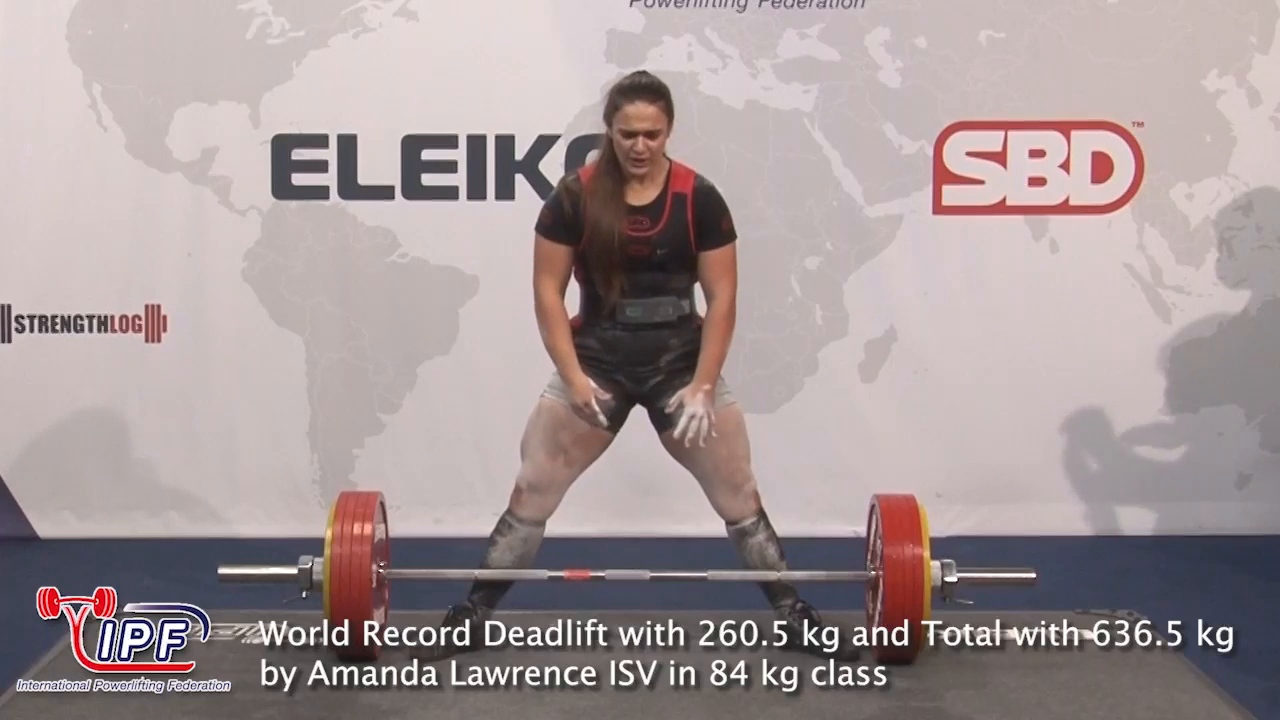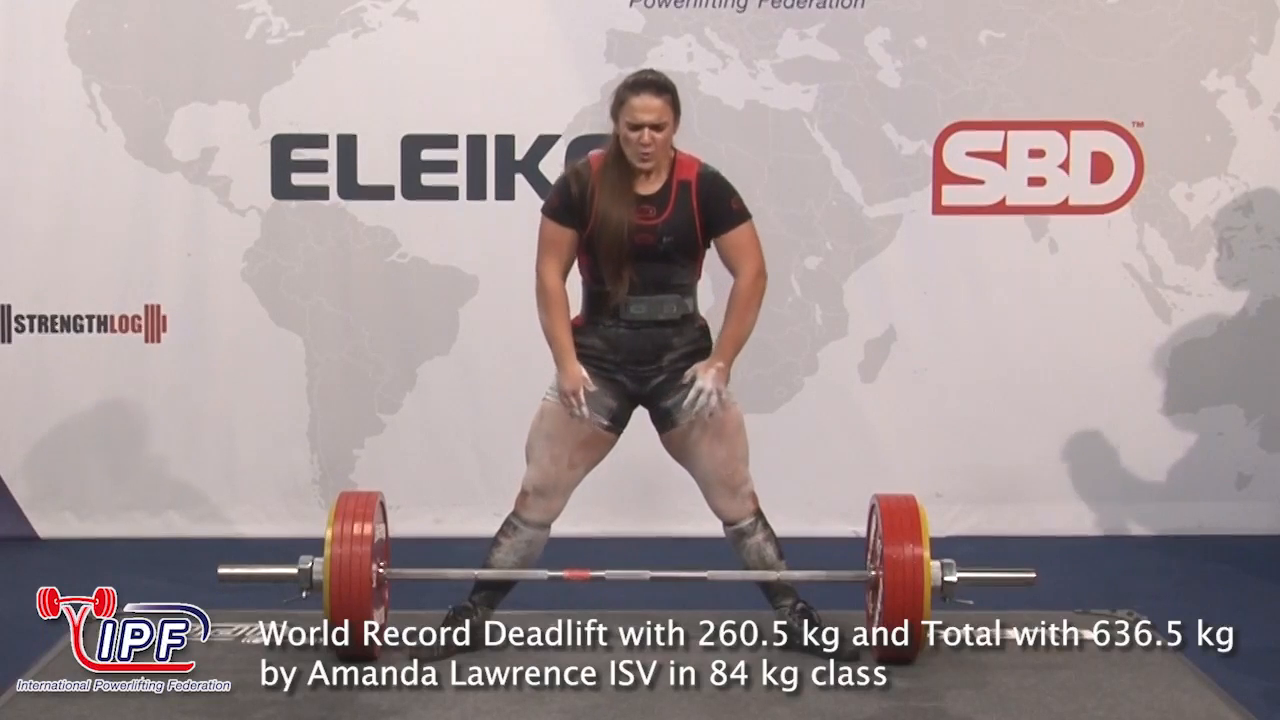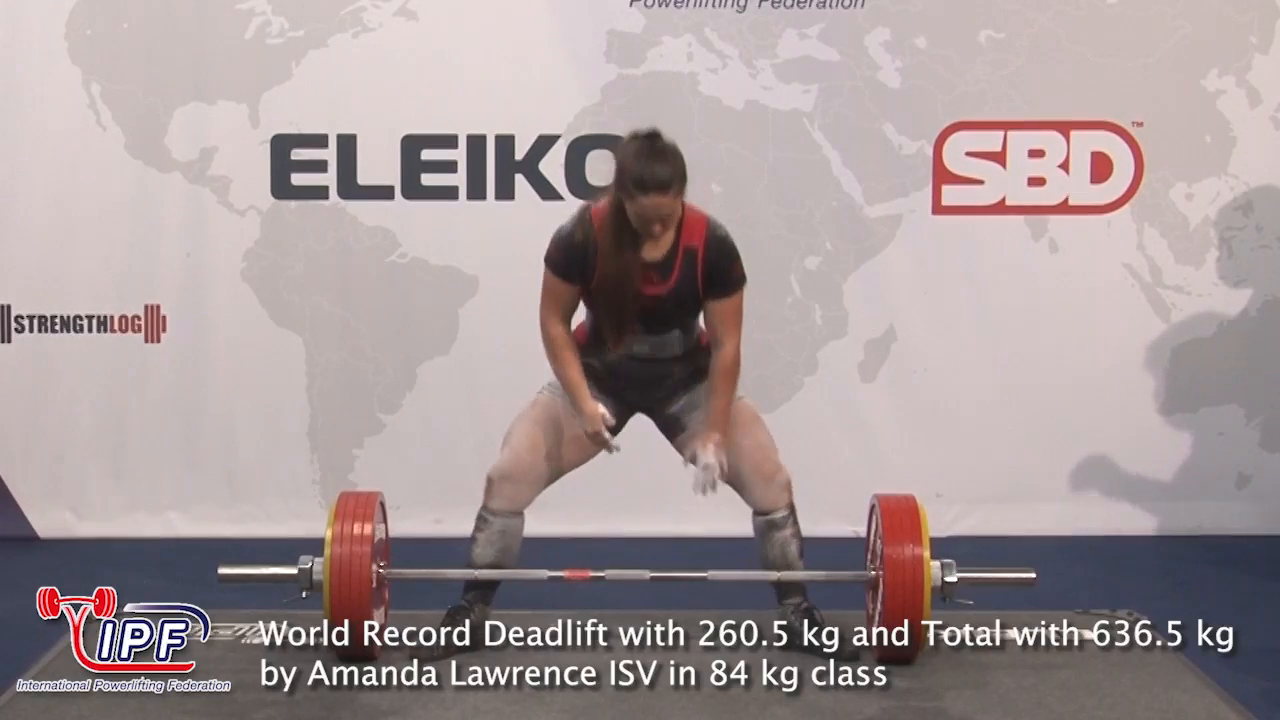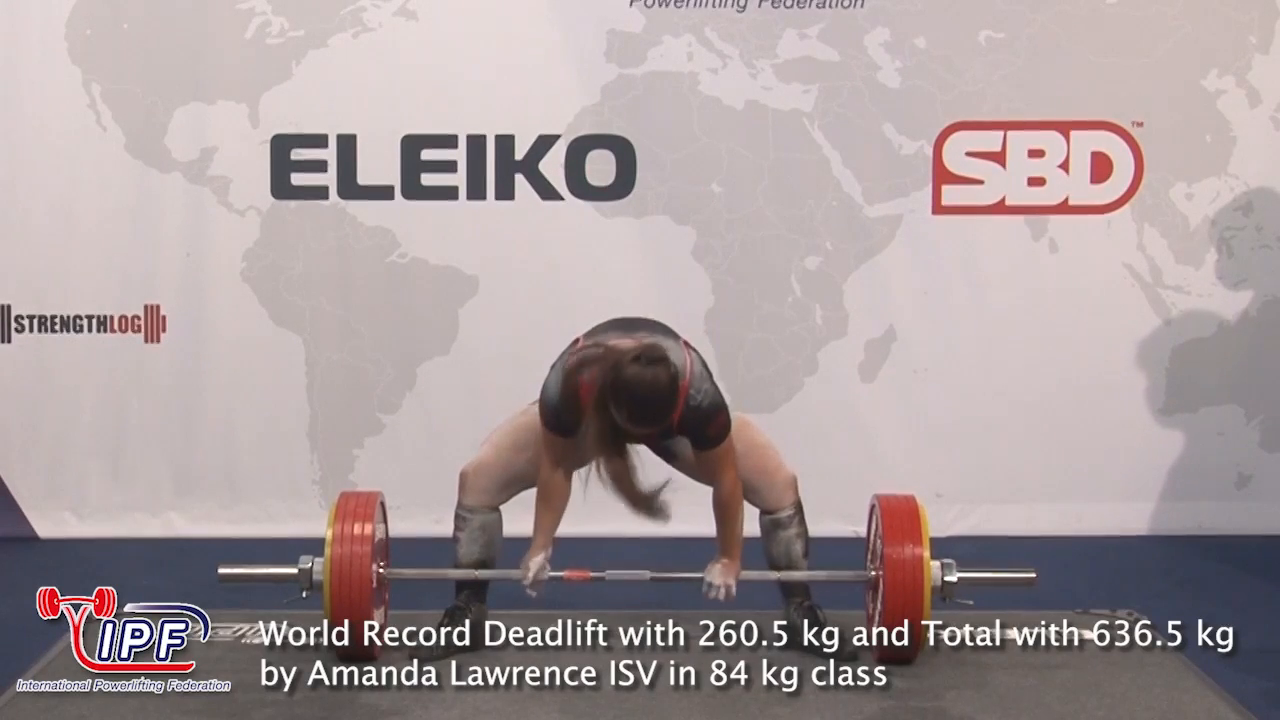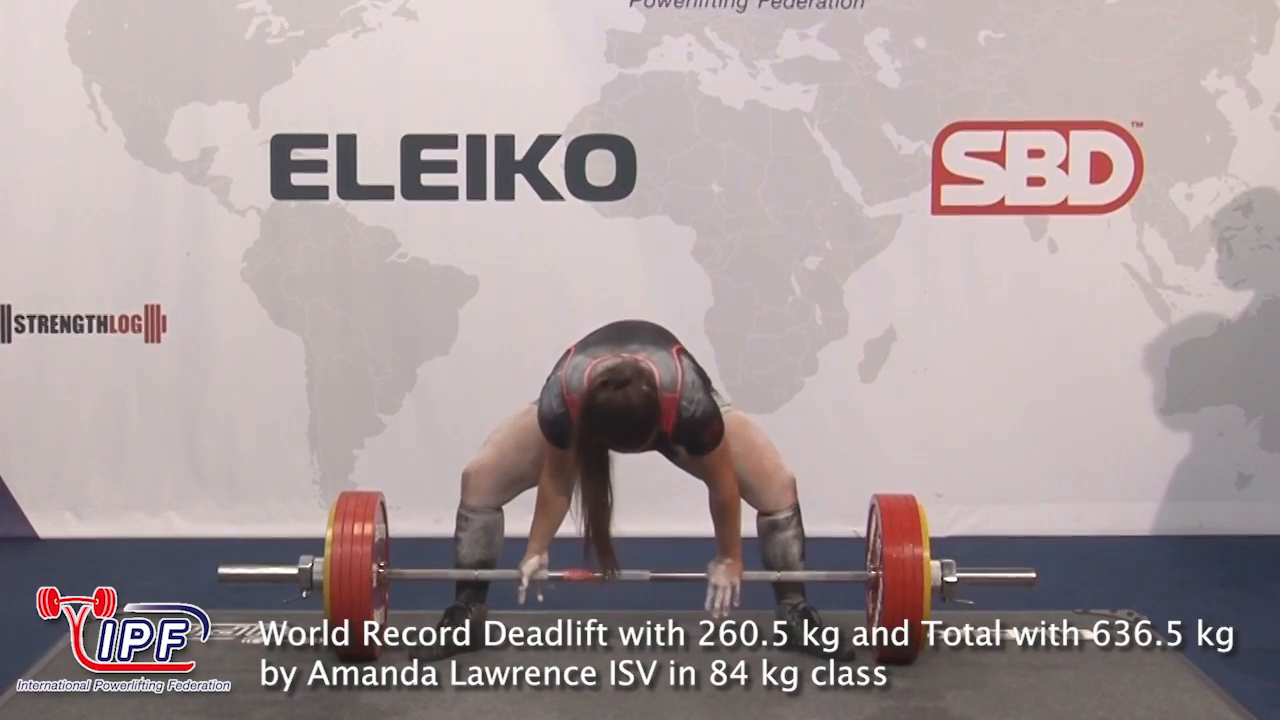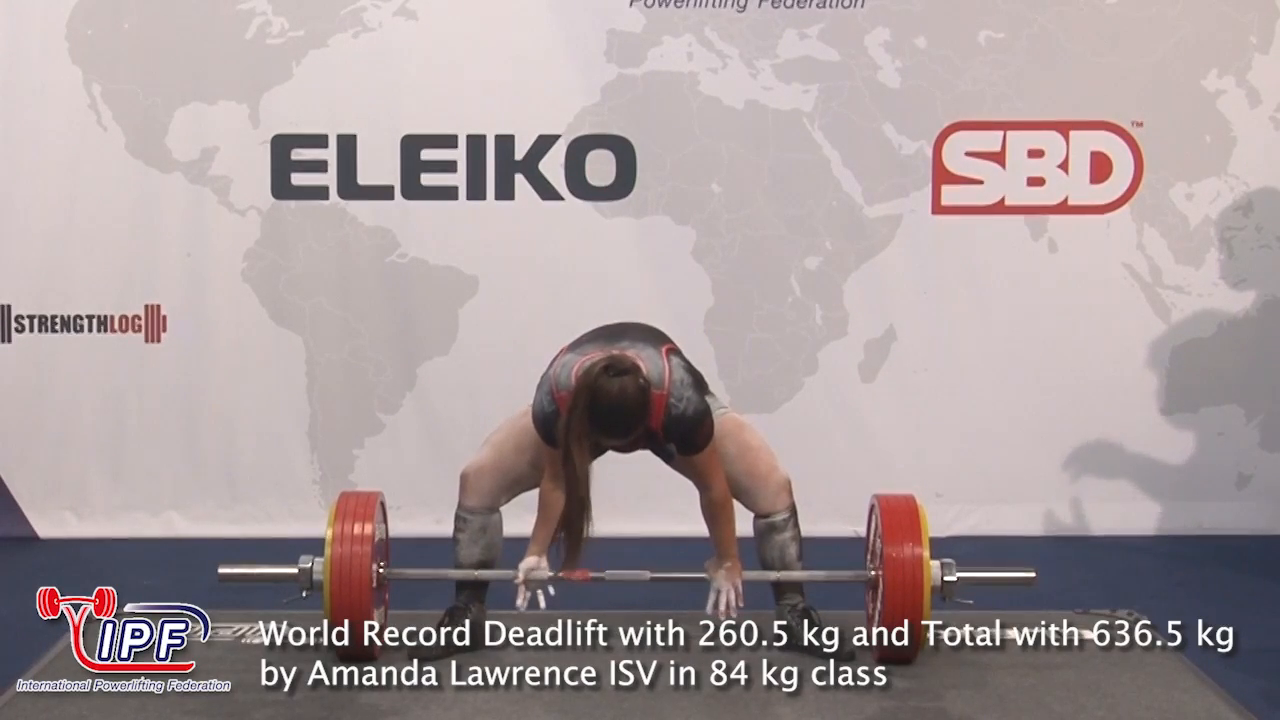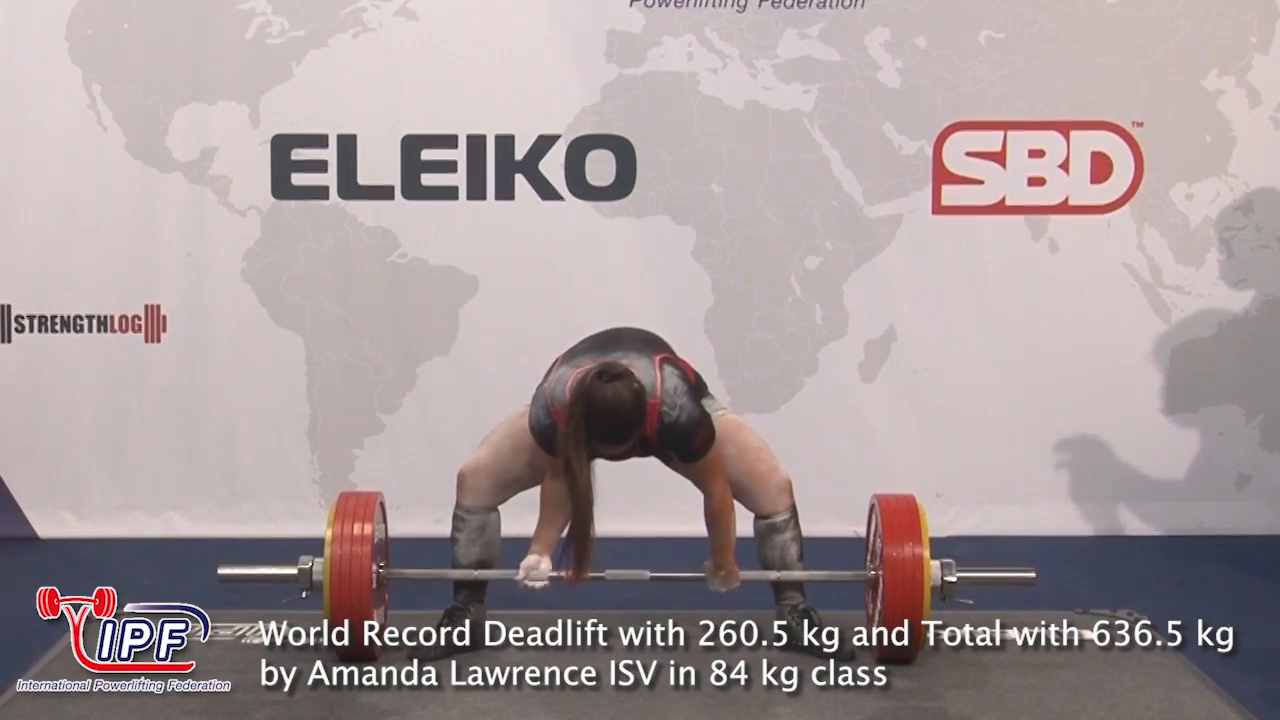
dt=0.7s
person 1, frame 1
left shoulder: (699, 198)
right shoulder: (574, 196)
left elbow: (721, 298)
right elbow: (548, 291)
left wrist: (704, 386)
right wrist: (571, 377)
left hip: (679, 363)
right hip: (596, 363)
left knee: (738, 495)
right knee: (531, 491)
left ankle: (794, 617)
right ankle: (471, 614)
person 1, frame 2
left shoulder: (704, 186)
right shoulder: (582, 183)
left elbow: (750, 273)
right elbow: (549, 273)
left wrist: (721, 362)
right wrist: (566, 361)
left hip: (683, 360)
right hip: (598, 361)
left knee: (735, 496)
right knee: (538, 494)
left ankle: (794, 617)
right ankle: (473, 615)
person 1, frame 3
left shoulder: (712, 245)
right shoulder: (582, 235)
left elbow: (726, 345)
right elbow: (554, 322)
left wrist: (716, 436)
right wrist: (584, 404)
left hip: (686, 380)
right hip: (599, 376)
left knee: (769, 484)
right knee: (508, 481)
left ankle: (798, 618)
right ankle: (469, 615)
person 1, frame 4
left shoulder: (697, 395)
right shoulder: (568, 386)
left elbow: (727, 480)
right elbow: (554, 468)
left wrist: (728, 559)
right wrist: (540, 547)
left hip: (673, 425)
right hip: (586, 417)
left knee: (779, 485)
right knee: (477, 479)
left ankle: (800, 611)
right ankle: (467, 611)
person 1, frame 5
left shoulder: (691, 403)
right shoulder: (562, 400)
left elbow: (723, 483)
right elbow: (557, 479)
left wrist: (729, 558)
right wrist: (536, 551)
left hip: (672, 398)
right hip: (585, 399)
left knee: (778, 485)
right knee: (480, 479)
left ankle: (794, 613)
right ankle: (467, 612)
person 1, frame 6
left shoulder: (680, 400)
right shoulder: (554, 397)
left elbow: (712, 484)
right elbow: (557, 478)
left wrist: (726, 561)
right wrist: (536, 553)
left hip: (666, 405)
right hip: (581, 406)
left knee: (773, 486)
right knee: (477, 480)
left ankle: (793, 614)
right ankle: (467, 613)
person 1, frame 7
left shoulder: (677, 409)
right shoulder: (551, 406)
left elbow: (715, 488)
right elbow: (559, 478)
left wrist: (723, 562)
right wrist: (540, 550)
left hip: (668, 404)
right hip: (577, 409)
left knee: (774, 487)
right knee: (474, 480)
left ankle: (794, 615)
right ankle: (466, 612)
